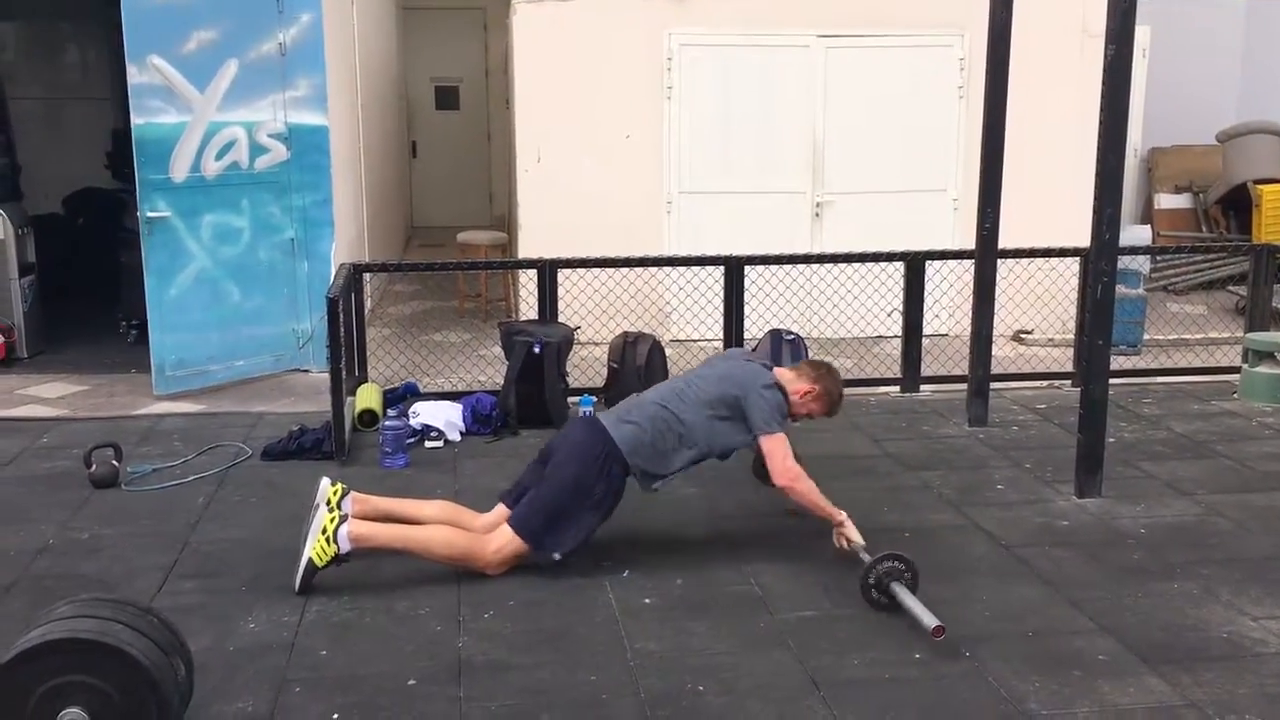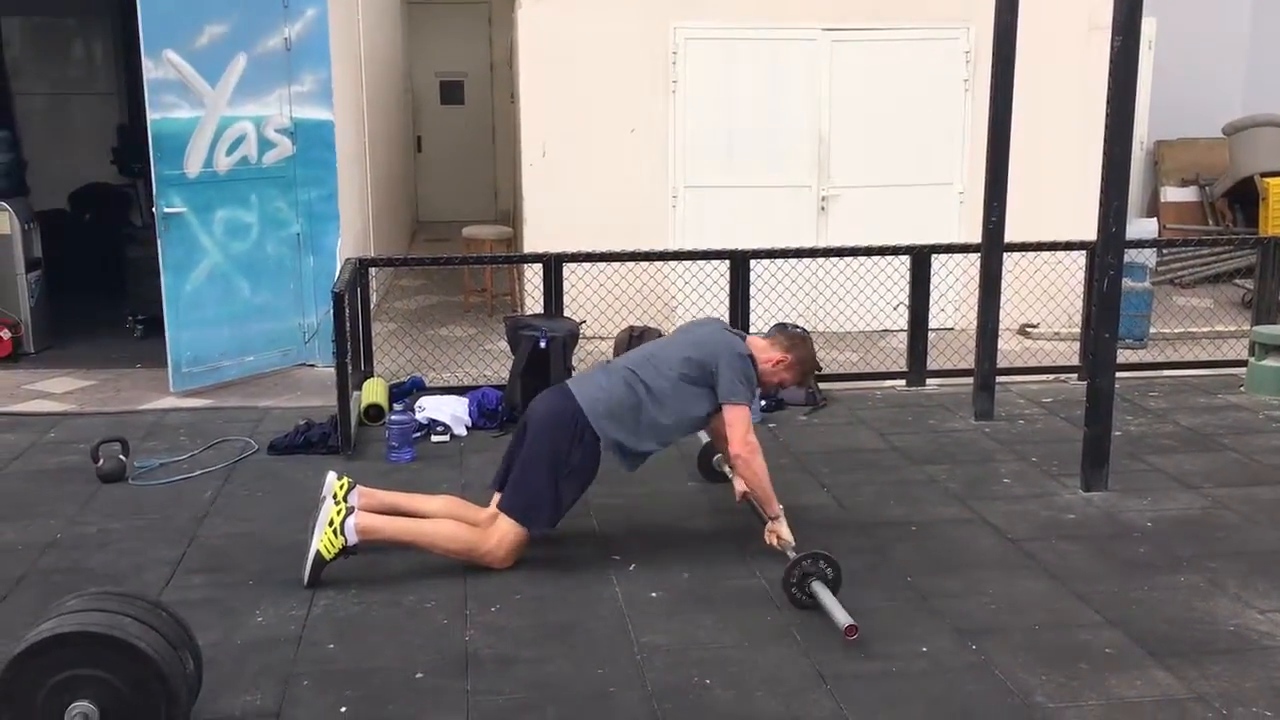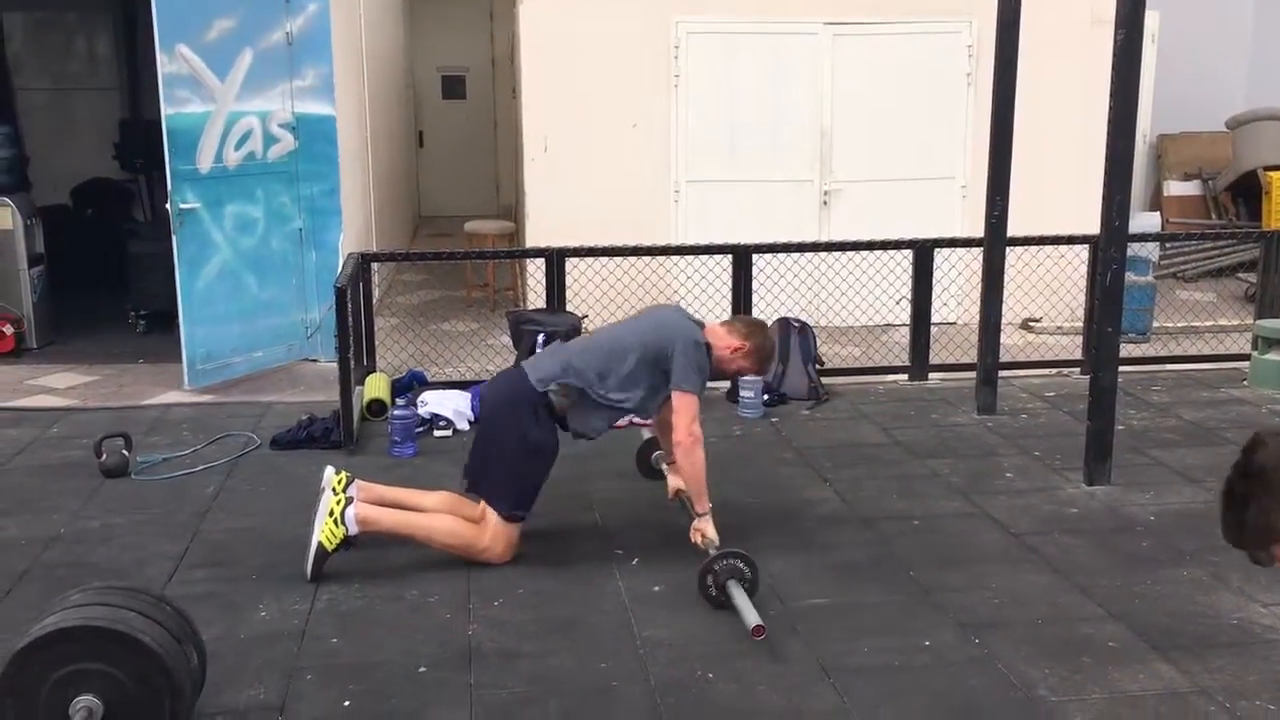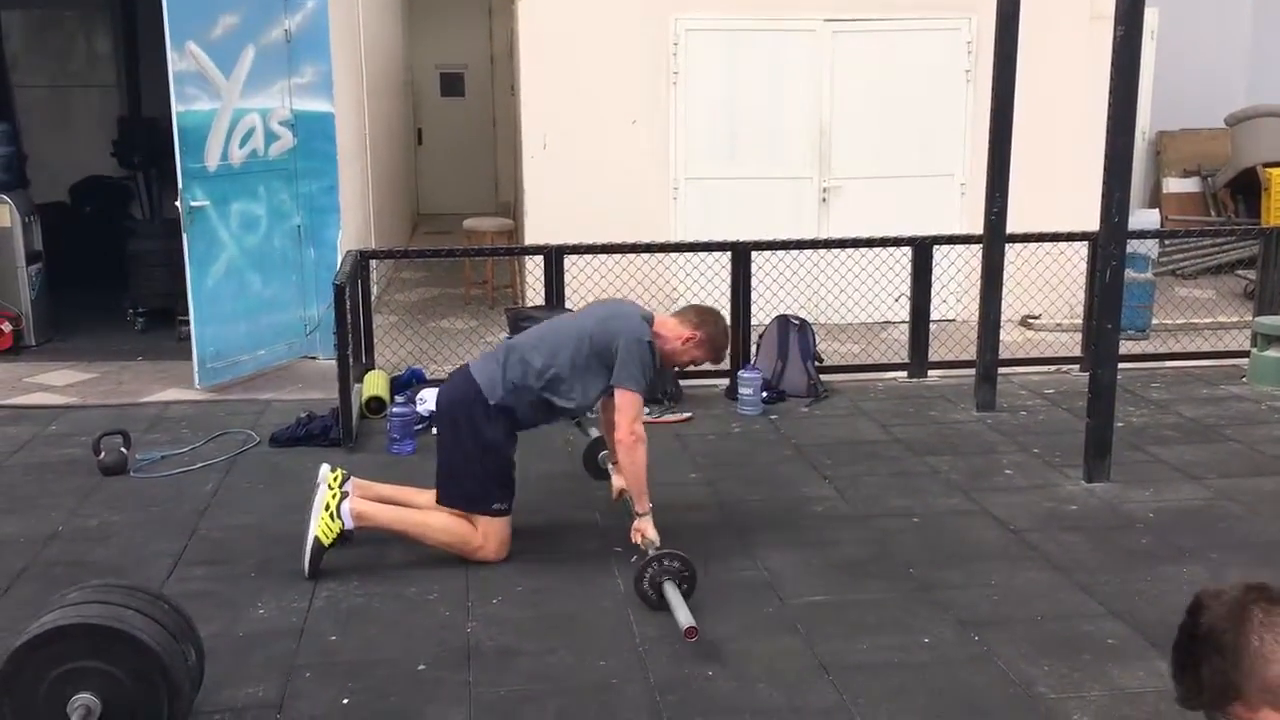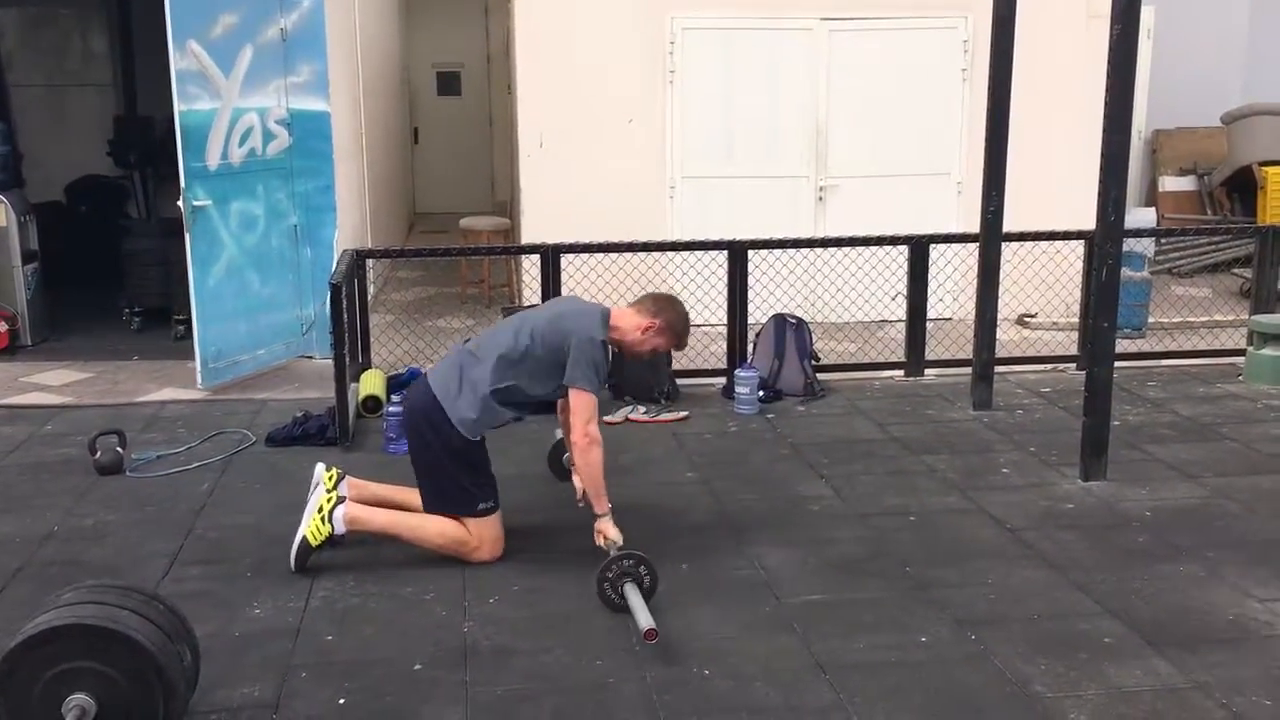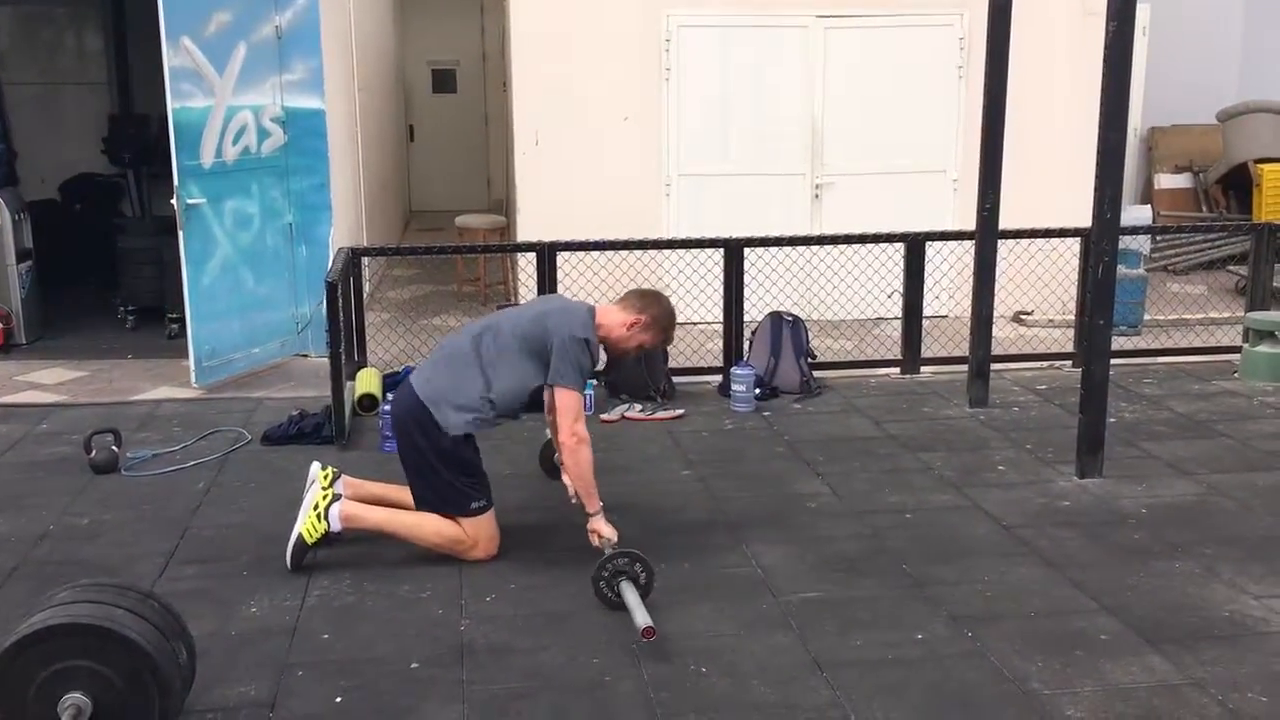
dt=0.3s
person 1, frame 1
left shoulder: (745, 363)
right shoulder: (766, 390)
left elbow: (759, 437)
right elbow: (786, 476)
left wrist: (786, 456)
right wrist: (837, 518)
left hip: (588, 435)
right hip: (603, 459)
left knee: (482, 524)
right knee: (491, 553)
left ankle: (349, 503)
right ankle: (348, 533)
person 1, frame 2
left shoulder: (719, 336)
right shoulder: (738, 358)
left elbow: (712, 415)
right elbow: (744, 446)
left wrist: (737, 474)
right wrist: (774, 515)
left hip: (559, 407)
right hip: (573, 427)
left knee: (489, 517)
right knee: (496, 547)
left ankle: (354, 497)
right ankle: (355, 526)
person 1, frame 3
left shoulder: (678, 326)
right shoulder: (693, 345)
left elbow: (661, 406)
right elbow: (687, 435)
left wrist: (671, 469)
right wrist: (703, 513)
left hip: (517, 390)
right hip: (530, 404)
left knee: (480, 512)
right knee: (493, 544)
left ankle: (353, 490)
right ankle: (356, 516)
person 1, frame 4
left shoulder: (628, 319)
right shoulder: (639, 341)
left elbow: (607, 401)
right elbow: (630, 435)
left wrist: (616, 467)
right wrist: (643, 513)
left hip: (471, 391)
right hip: (481, 404)
left knee: (465, 509)
right knee: (488, 542)
left ankle: (347, 487)
right ankle: (351, 511)
person 1, frame 5
left shoulder: (585, 317)
right shoulder: (590, 338)
left elbow: (566, 400)
right elbow: (585, 434)
left wrist: (577, 470)
right wrist: (603, 515)
left hip: (436, 397)
right hip: (446, 411)
left knee: (455, 508)
right knee: (483, 544)
left ankle: (343, 487)
right ankle: (343, 514)
person 1, frame 6
left shoulder: (570, 315)
right shoulder: (576, 336)
left elbow: (554, 405)
right elbow: (573, 434)
left wrist: (565, 467)
right wrist: (595, 513)
left hip: (425, 398)
right hip: (435, 410)
left knee: (449, 504)
right knee: (479, 543)
left ankle: (337, 486)
right ankle: (338, 512)
